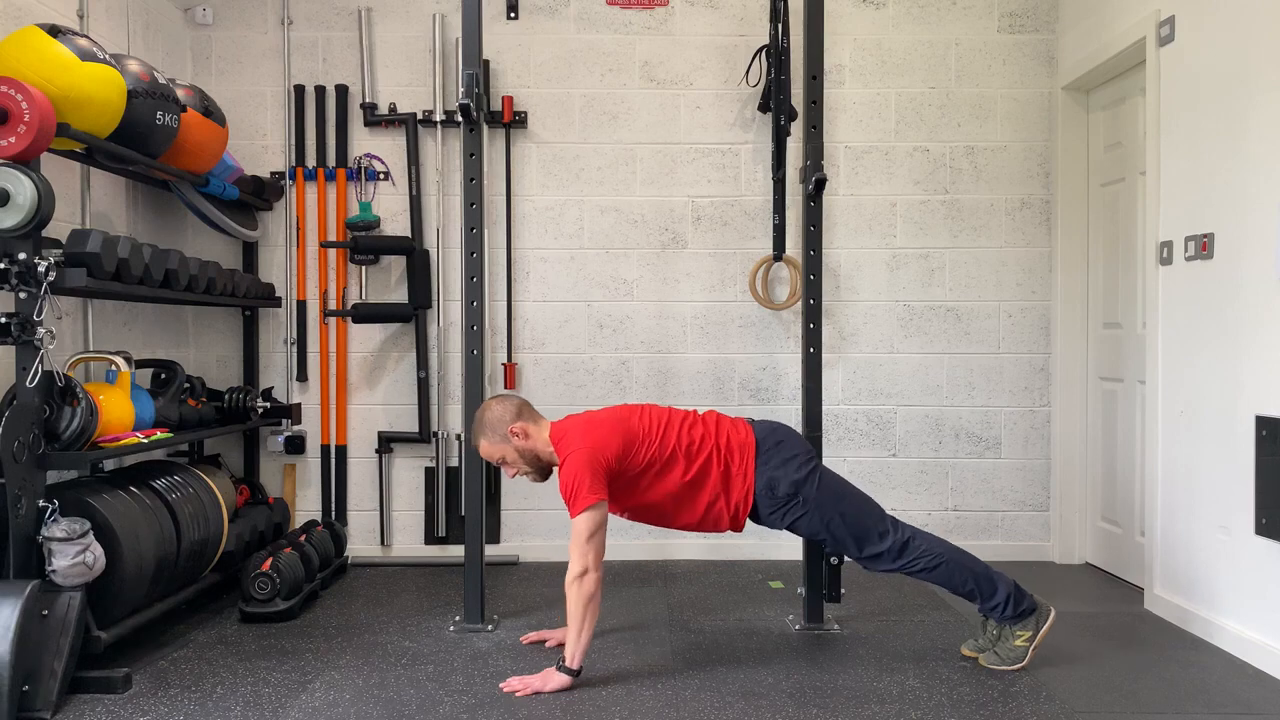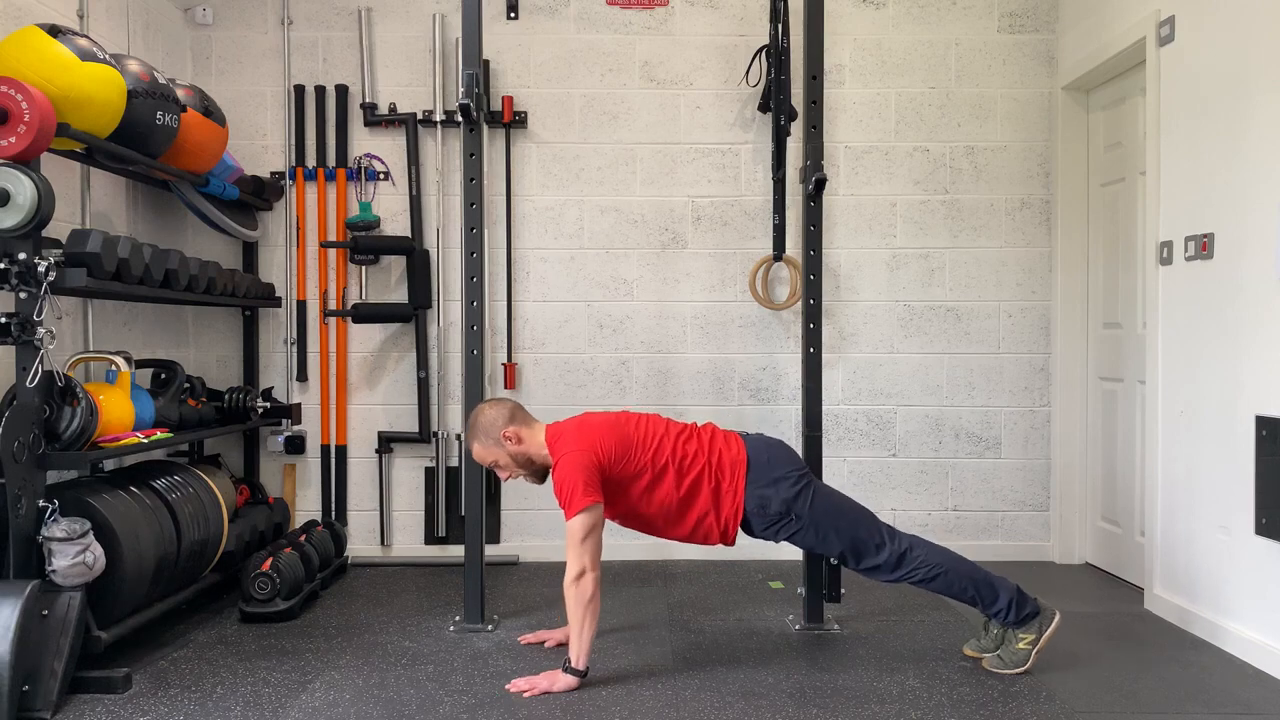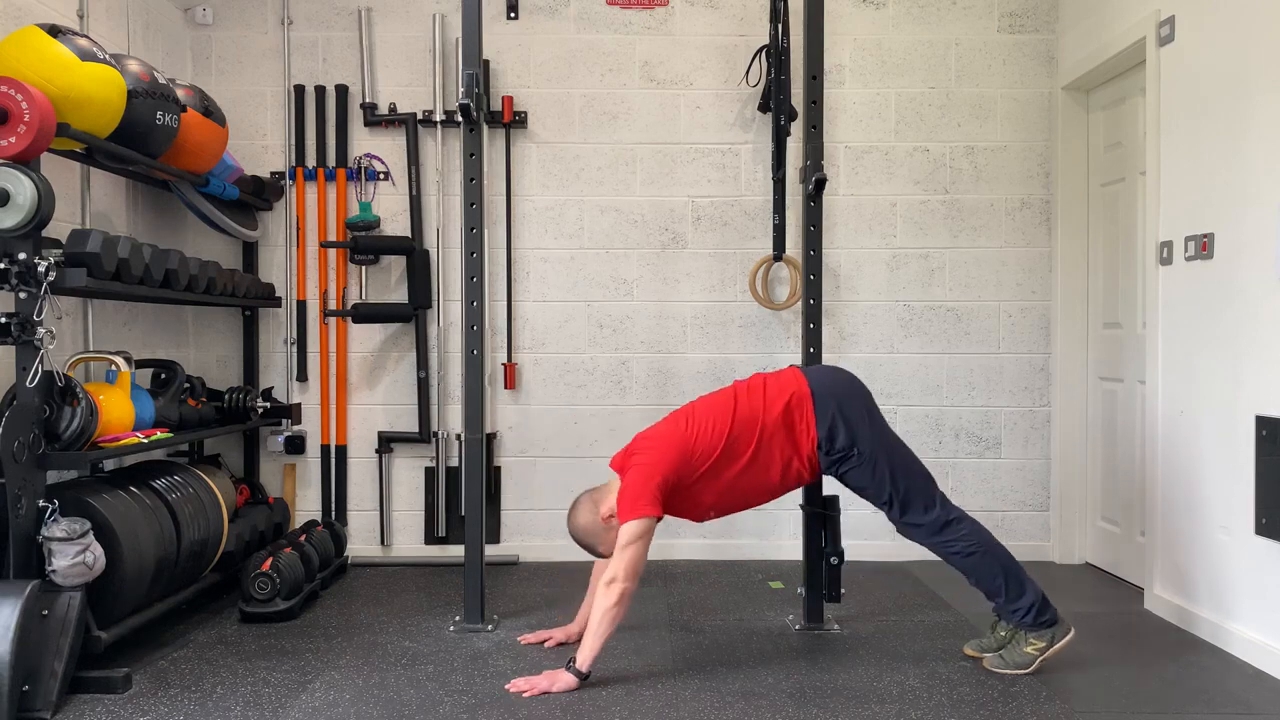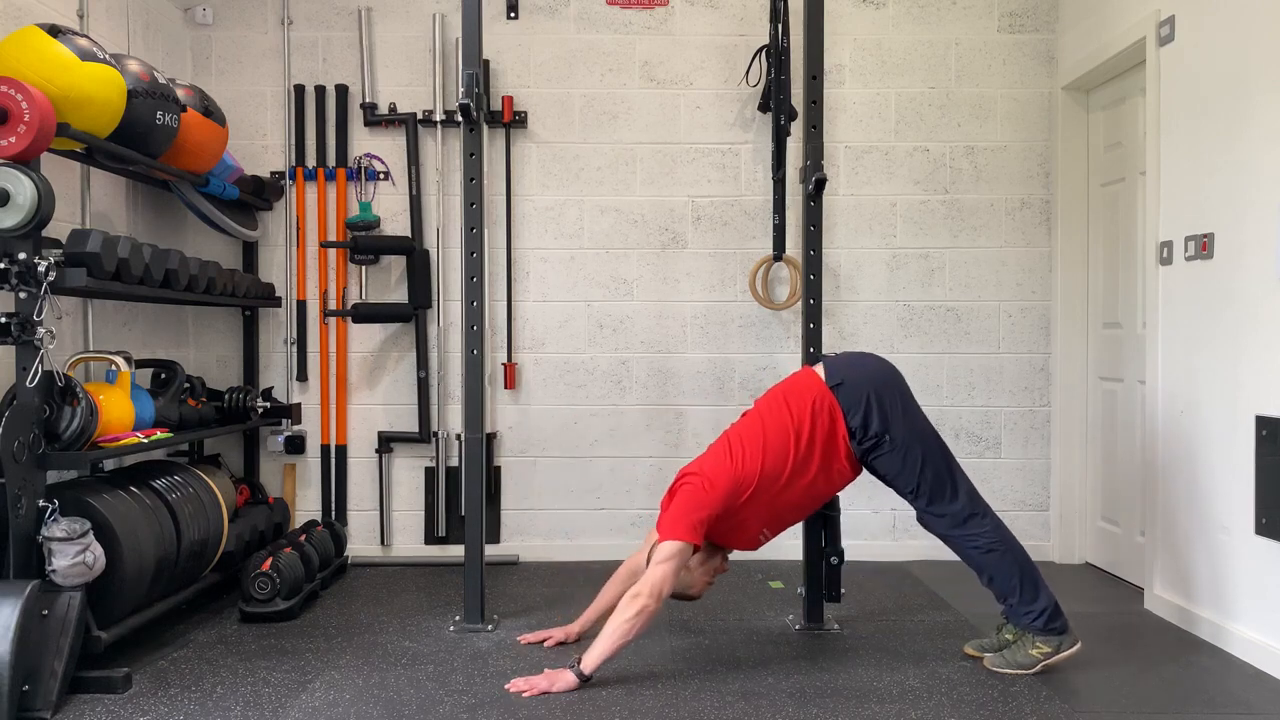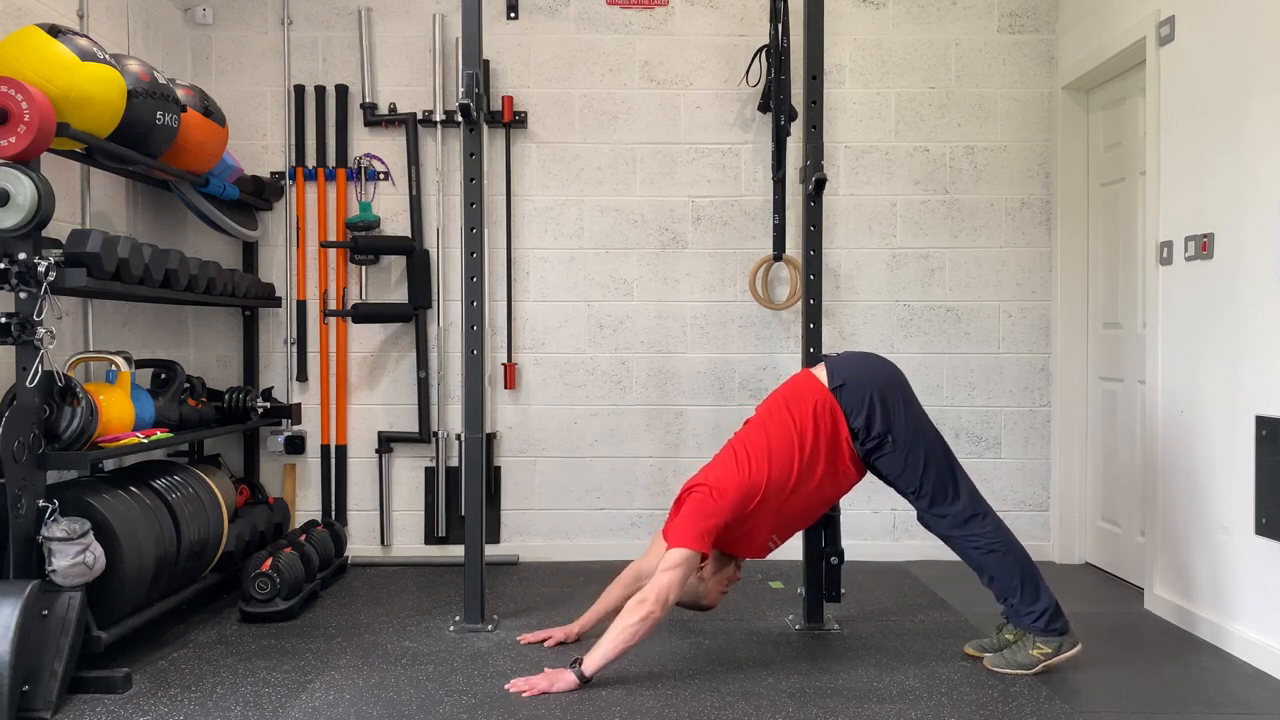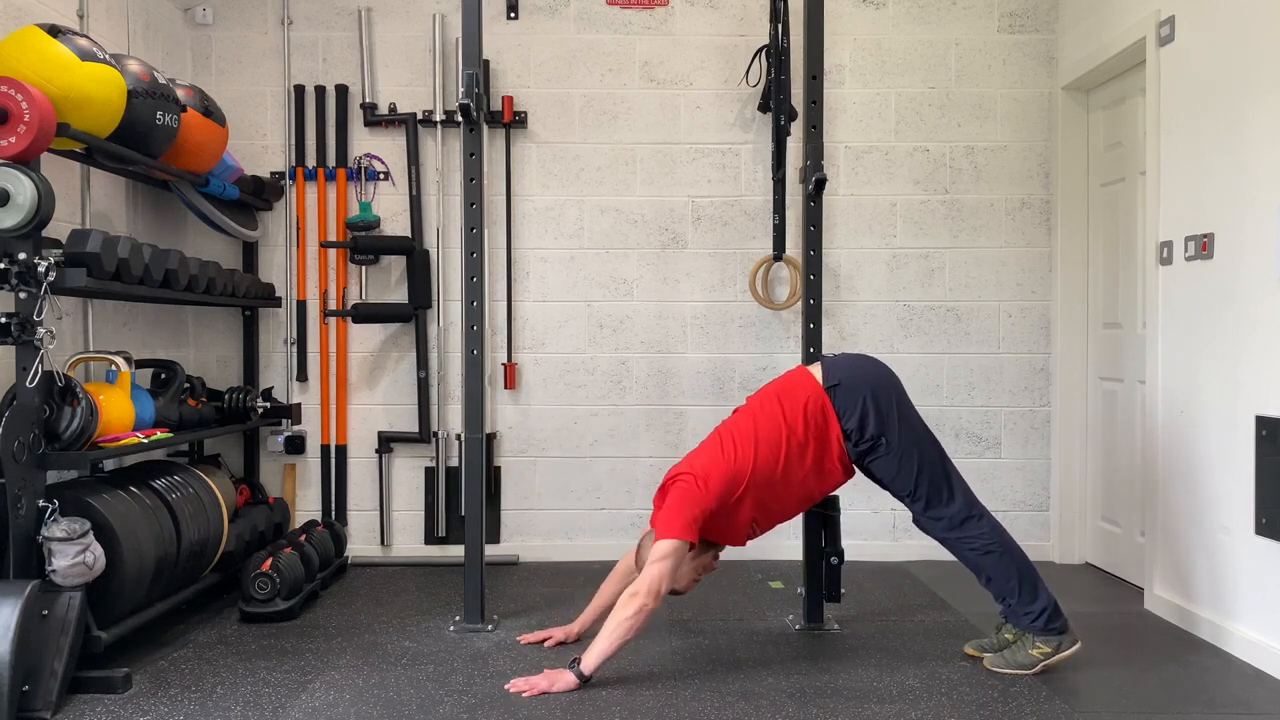
dt=0.7s
person 1, frame 1
left shoulder: (578, 455)
right shoulder: (581, 441)
left elbow: (584, 568)
right elbow: (594, 558)
left wrist: (567, 668)
right wrist: (573, 628)
left hip: (765, 473)
right hip: (756, 462)
left knee: (885, 544)
right knee: (877, 545)
left ankle: (1019, 611)
right ankle: (1002, 609)
person 1, frame 2
left shoulder: (570, 459)
right shoulder: (577, 441)
left elbow: (582, 571)
right elbow: (586, 566)
left wrist: (573, 669)
right wrist: (574, 627)
left hip: (758, 488)
right hip: (748, 476)
left knee: (882, 554)
right knee: (878, 551)
left ankle: (1022, 614)
right ankle: (1004, 613)
person 1, frame 3
left shoulder: (644, 477)
right shoulder: (637, 472)
left elbow: (619, 580)
right elbow: (611, 560)
left wrist: (576, 670)
right wrist: (576, 625)
left hip: (823, 416)
right hip: (810, 408)
left knee: (927, 517)
right knee: (923, 517)
left ankle: (1037, 621)
right ankle: (1016, 616)
person 1, frame 4
left shoulder: (696, 502)
right shoulder: (694, 501)
left elbow: (645, 597)
right elbow: (637, 565)
left wrist: (577, 672)
right wrist: (576, 626)
left hip: (855, 400)
right hip: (847, 397)
left knee: (953, 512)
right knee: (946, 513)
left ankle: (1046, 628)
right ankle: (1021, 620)
person 1, frame 5
left shoulder: (704, 511)
right shoulder: (701, 510)
left elbow: (651, 602)
right elbow: (641, 569)
left wrist: (578, 673)
right wrist: (576, 627)
left hip: (858, 399)
right hip: (849, 395)
left knee: (954, 513)
right knee: (949, 513)
left ankle: (1045, 630)
right ankle: (1024, 621)
person 1, frame 6
left shoulder: (687, 498)
right shoulder: (685, 495)
left elbow: (643, 596)
right elbow: (629, 569)
left wrist: (578, 672)
right wrist: (576, 626)
left hip: (851, 401)
right hip: (841, 399)
left knee: (950, 515)
right knee: (941, 515)
left ankle: (1045, 628)
right ankle: (1022, 620)
